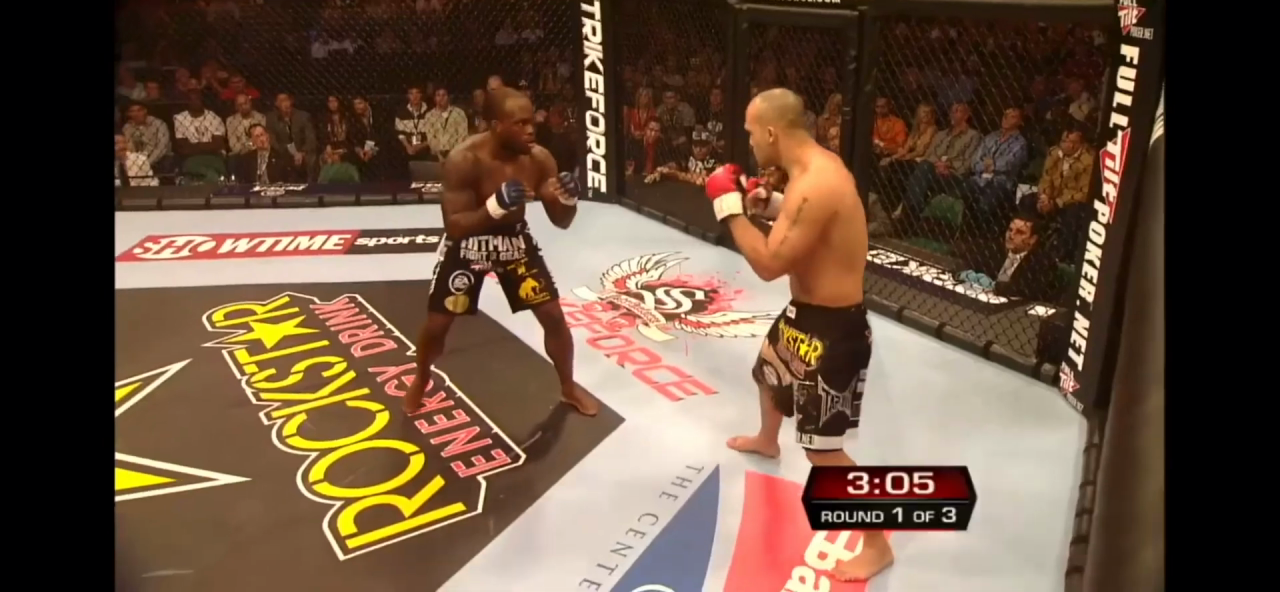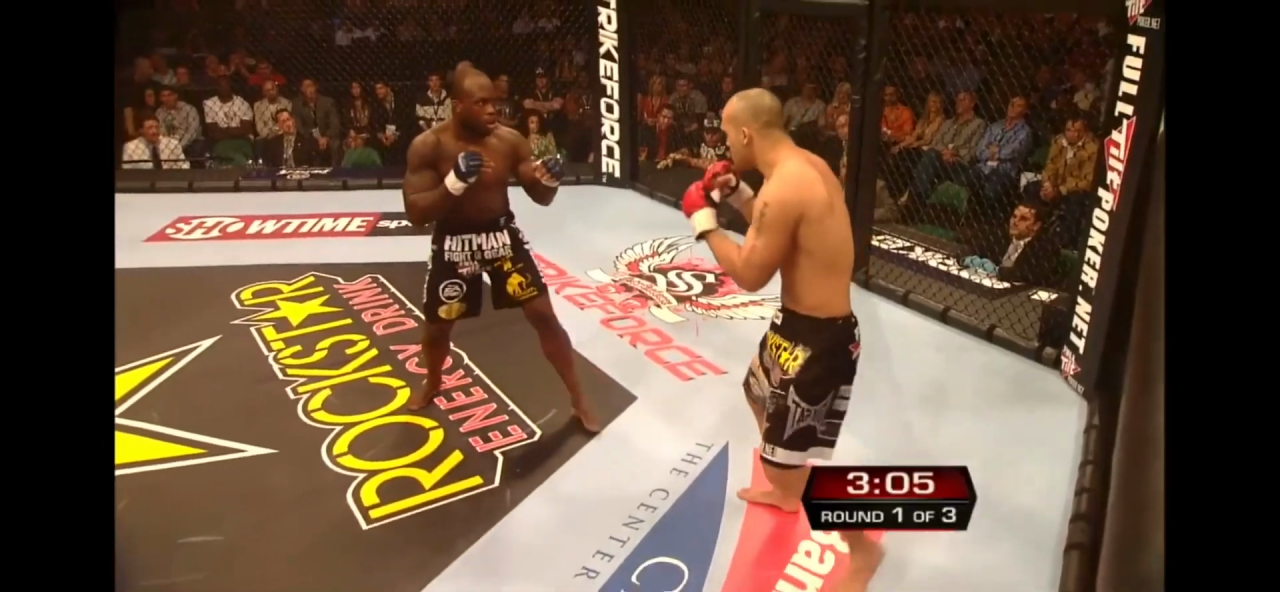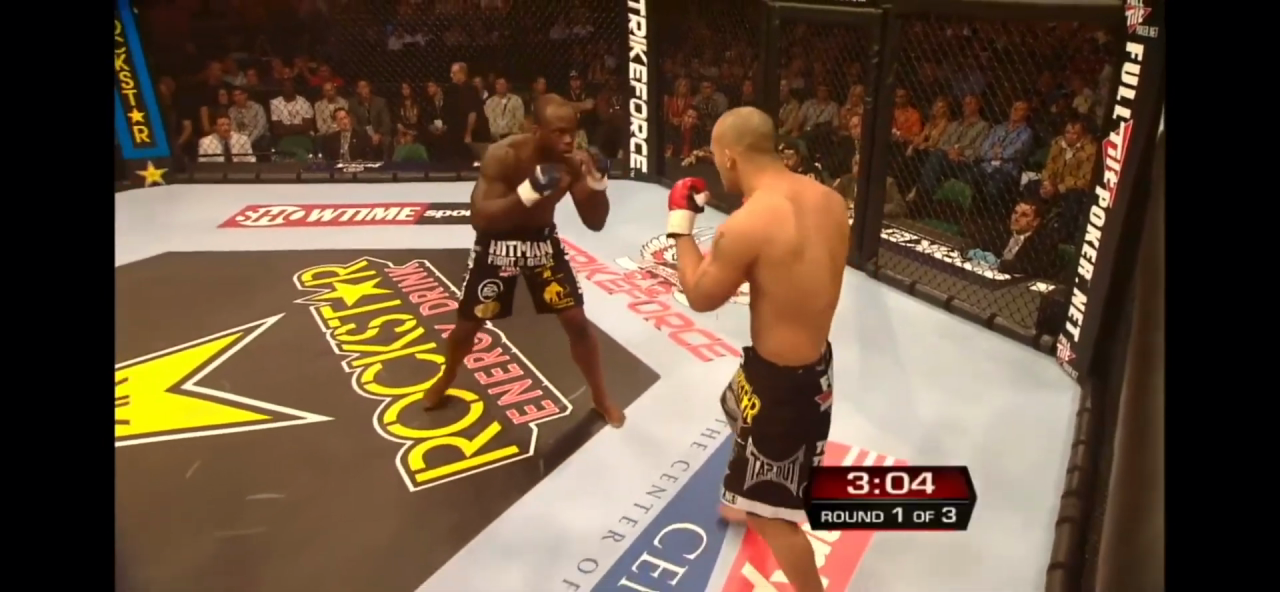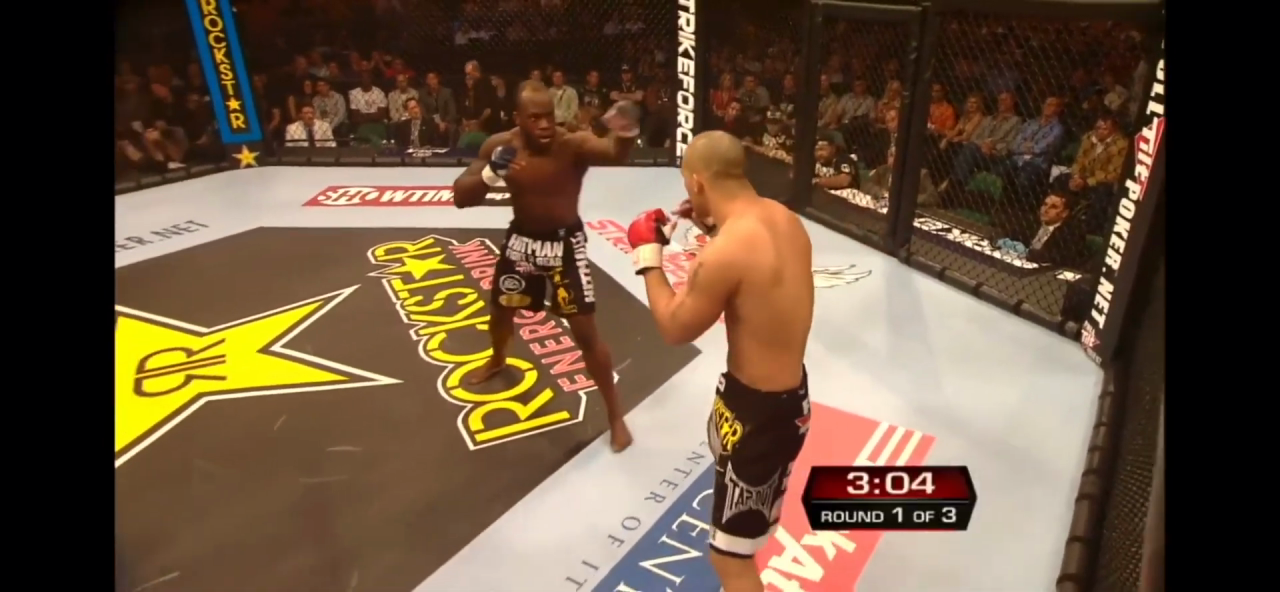
dt=0.5s
person 1, frame 1
left shoulder: (813, 188)
right shoulder: (820, 167)
left elbow: (768, 264)
left wrist: (728, 205)
right wrist: (769, 203)
left hip: (831, 327)
right hip: (807, 313)
left knee: (820, 447)
right knee: (770, 379)
left ankle: (877, 546)
right ankle: (767, 440)
person 1, frame 2
left shoulder: (783, 188)
right shoulder: (806, 165)
left elbow: (749, 274)
left wrist: (703, 219)
right wrist: (736, 194)
left hip: (818, 336)
right hip: (801, 322)
left knee: (782, 458)
right knee: (760, 395)
left ankle: (862, 547)
right ankle: (782, 492)
person 1, frame 3
left shoulder: (746, 226)
right shoulder: (826, 197)
left elbow: (700, 297)
left wrist: (680, 223)
left hip: (783, 381)
right hip: (812, 363)
left knee: (767, 513)
right knee: (738, 417)
right ankle: (744, 505)
person 1, frame 4
left shoulder: (724, 254)
right shoulder: (784, 219)
left elbow: (676, 328)
left wrist: (647, 256)
right wrist: (713, 224)
left hip: (761, 409)
right hip: (785, 390)
left knee: (729, 552)
right ankle: (745, 515)
person 2, frame 1
left shoulder: (539, 158)
right shoulder: (464, 159)
left elbow: (561, 220)
right elbow: (455, 228)
left wrist: (567, 198)
right wrist: (498, 204)
left hip: (514, 238)
right hip: (468, 243)
left knee: (553, 316)
right knee: (436, 326)
left ankle: (568, 387)
right ankle: (418, 389)
person 2, frame 2
left shoulder: (510, 140)
right shoulder: (427, 146)
left elbow: (541, 198)
right elbow: (416, 213)
left wrist: (549, 180)
right wrist: (456, 180)
left hip: (502, 234)
right hip: (453, 241)
left knee: (543, 315)
right knee: (437, 327)
left ankle: (578, 399)
right ankle: (433, 383)
person 2, frame 3
left shoulder: (575, 163)
right shoulder: (502, 156)
left elbow: (595, 223)
right elbow: (483, 221)
left wrist: (599, 183)
right wrist: (531, 189)
left hip: (542, 242)
right hip: (497, 245)
left knee: (576, 322)
right knee: (467, 326)
left ankle: (600, 397)
right ankle: (446, 381)
person 2, frame 4
left shoulder: (573, 144)
right shoulder: (499, 145)
left elbow: (615, 153)
right elbow: (461, 197)
left wrist: (625, 133)
right wrist: (491, 172)
left hip: (565, 243)
right hip: (522, 238)
left knee: (584, 332)
right knee: (501, 312)
left ankle: (615, 414)
right ankle: (497, 360)
